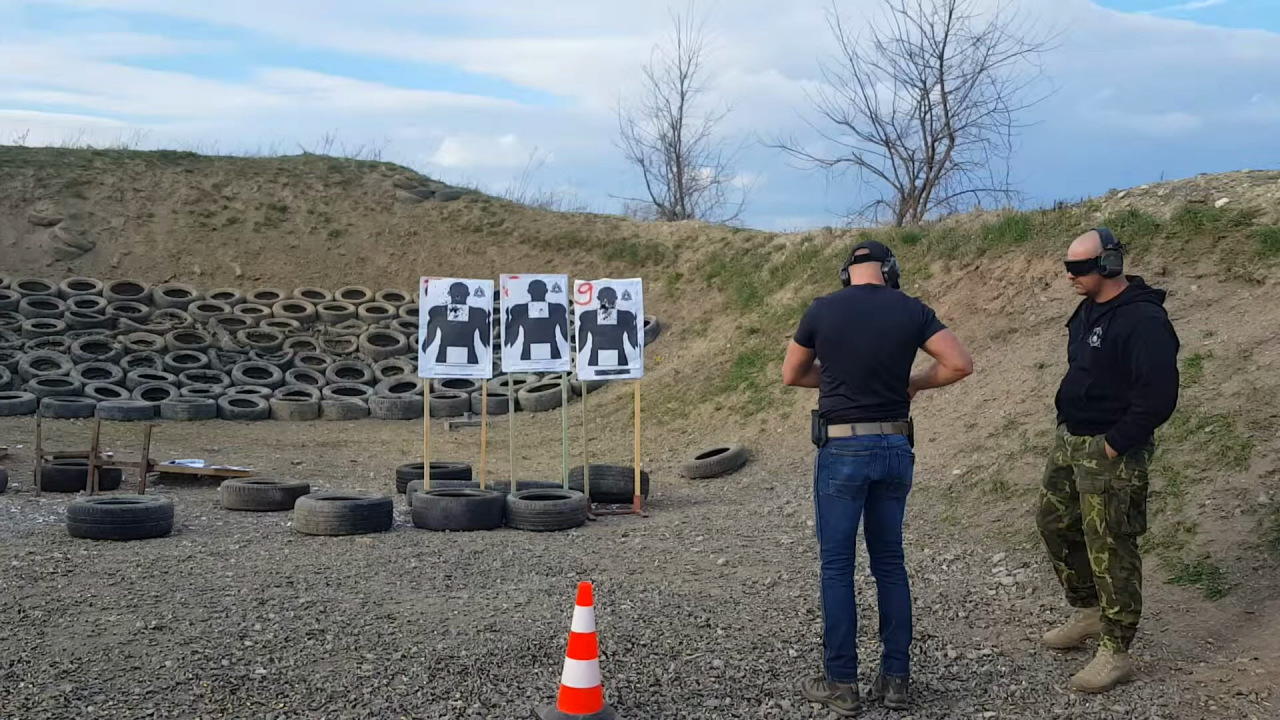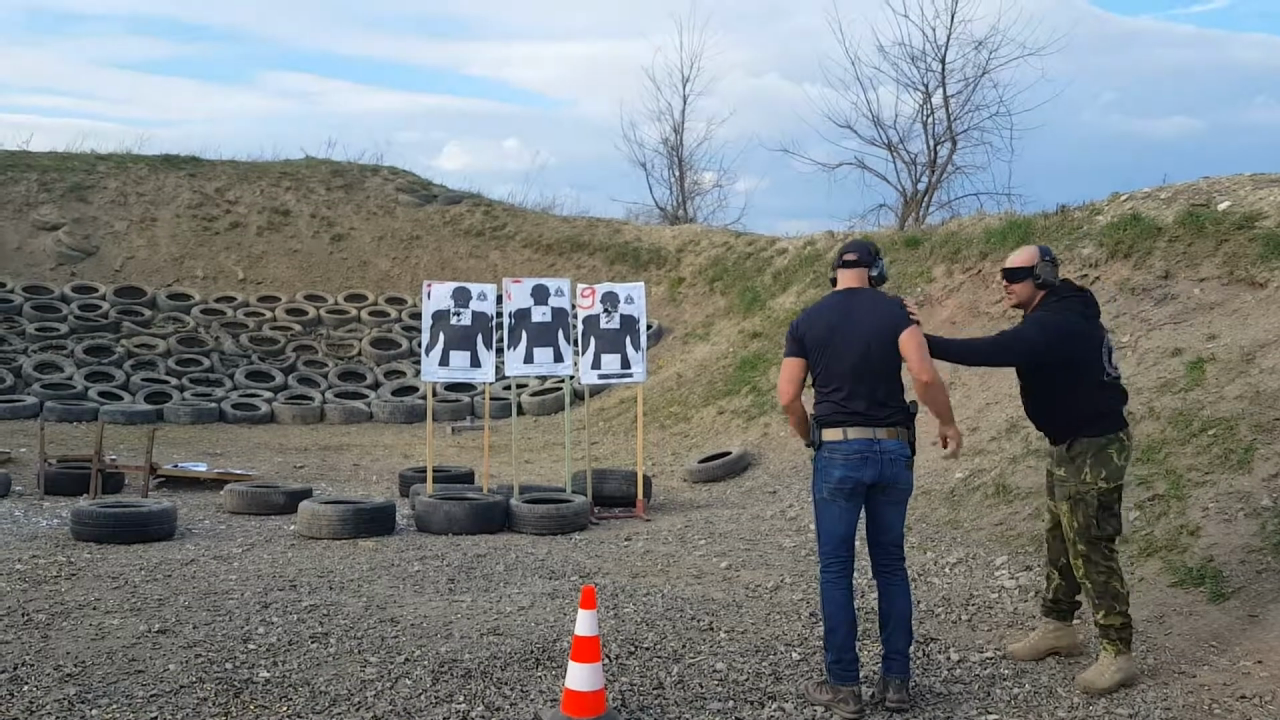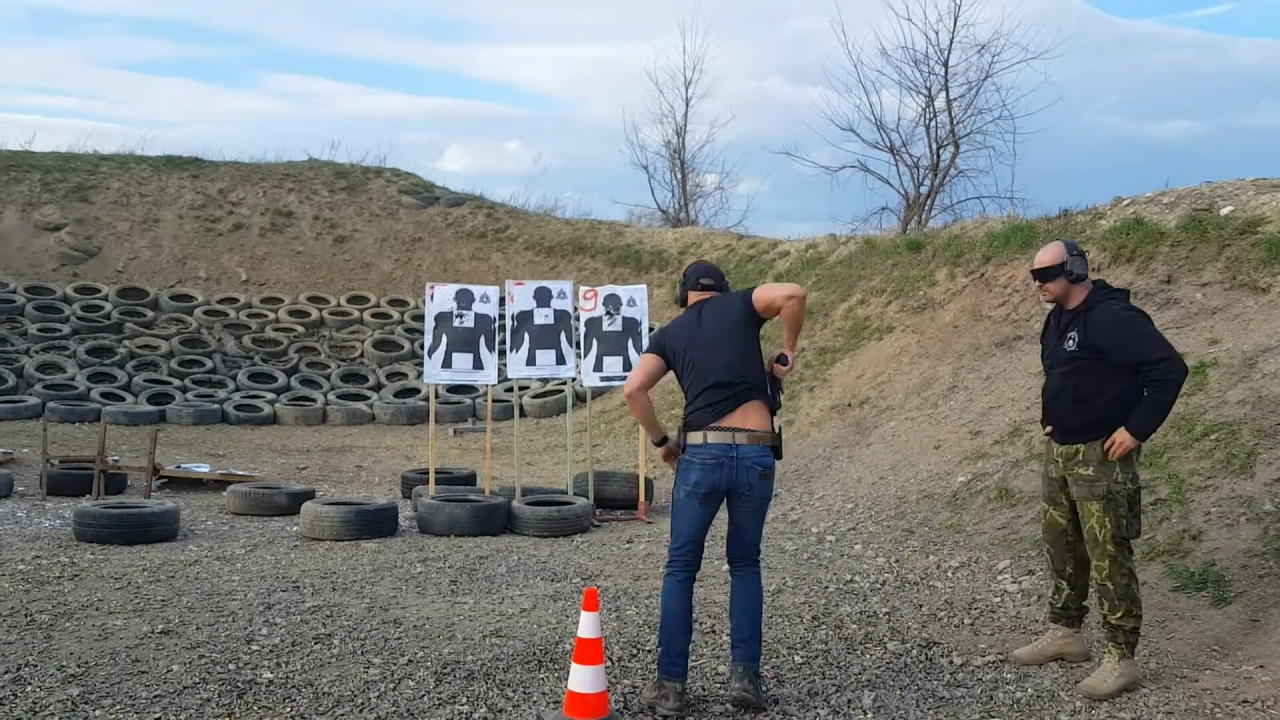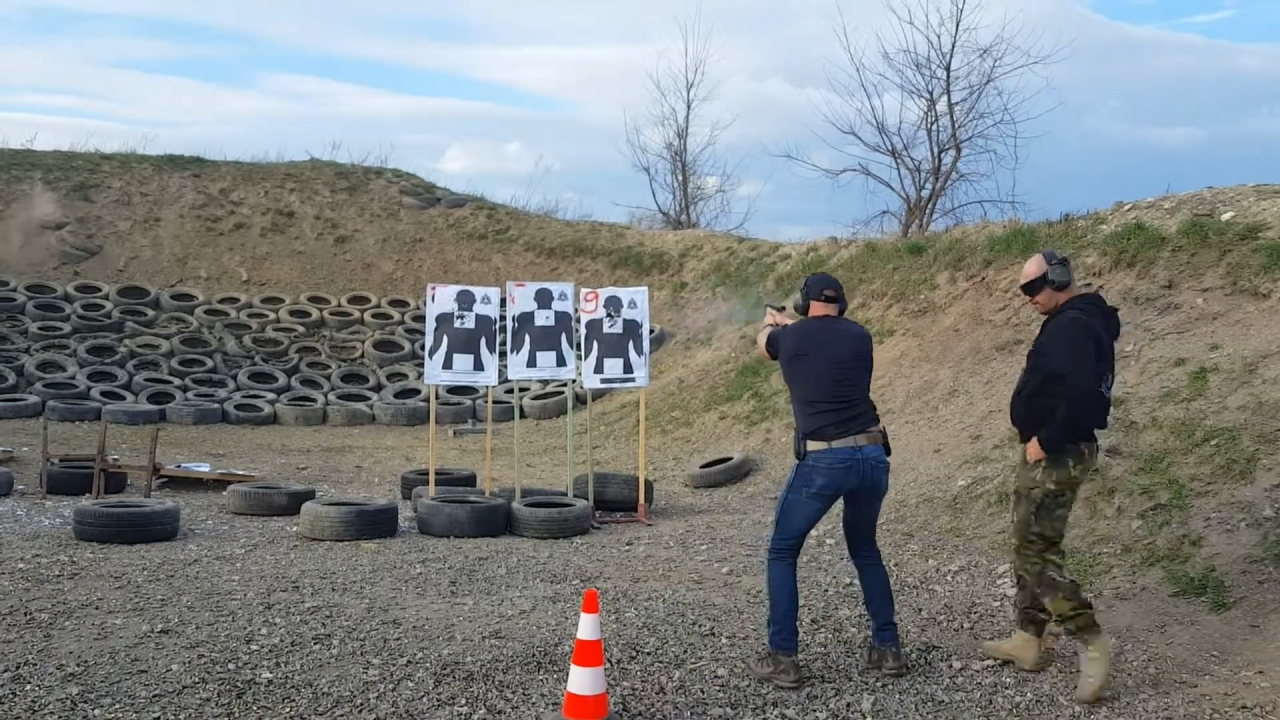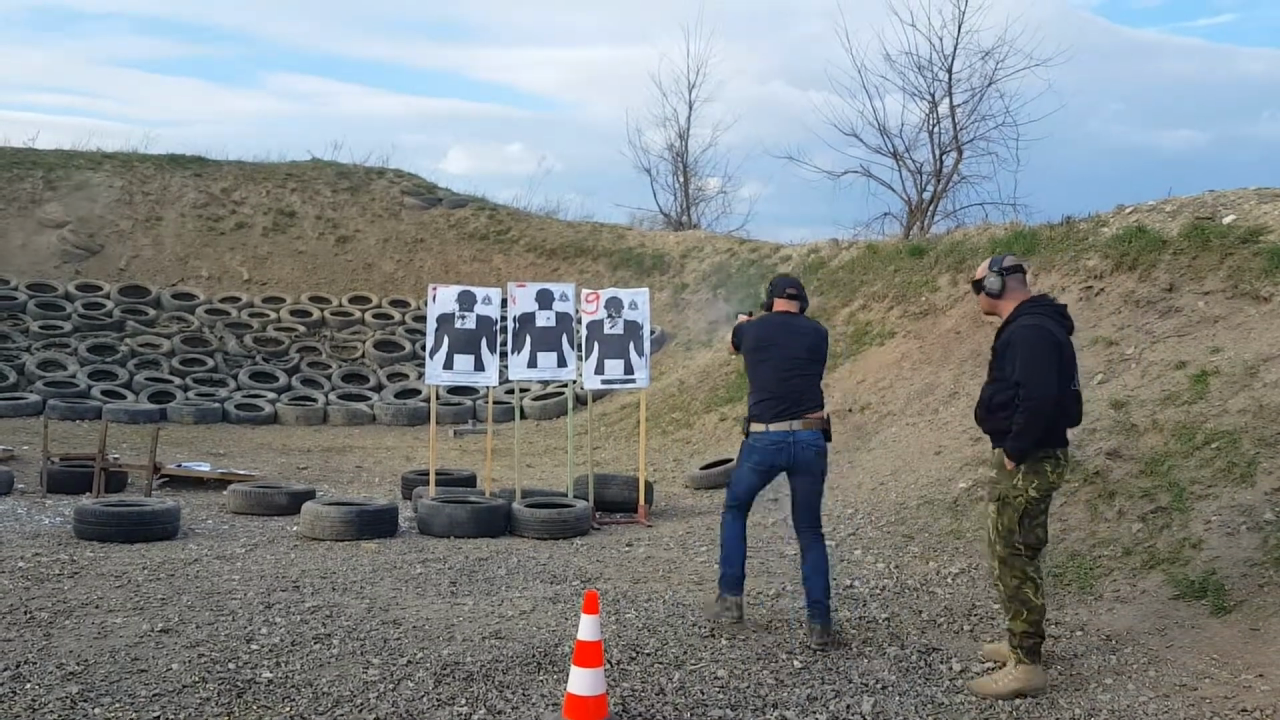
dt=1s
person 1, frame 1
left shoulder: (1144, 320)
right shoulder: (1089, 311)
left elbow: (1159, 397)
left wrist: (1115, 443)
left hip: (1112, 451)
right hip: (1069, 439)
left knee: (1111, 550)
right knee: (1055, 524)
left ankle: (1115, 653)
right ankle: (1088, 612)
person 1, frame 2
left shoulder: (1052, 325)
right shoulder: (1065, 311)
left elbow: (992, 349)
left wrist: (927, 343)
left hip: (1093, 451)
right hip: (1071, 446)
left knee: (1088, 551)
right knee: (1062, 542)
left ankle: (1117, 655)
right ankle: (1059, 626)
person 1, frame 3
left shoulder: (1113, 318)
right shoulder: (1058, 319)
left elbow: (1170, 369)
left wrist: (1137, 429)
left hip: (1101, 454)
right hip: (1059, 451)
left knee: (1108, 555)
right knee: (1060, 545)
left ankle: (1121, 659)
right ankle: (1064, 633)
person 1, frame 4
left shoulder: (1069, 328)
right shoulder: (1088, 324)
left elbow: (1076, 392)
left wrist: (1045, 441)
left hip: (1052, 456)
right hip: (1059, 451)
left knee: (1036, 549)
right knee: (1028, 545)
left ankle: (1092, 641)
right ankle: (1028, 638)
person 1, frame 5
left shoulder: (1028, 332)
right shoulder: (1035, 325)
left elbow: (1038, 401)
left wrist: (1015, 451)
left hip: (1026, 462)
right hip: (1036, 457)
left knee: (1012, 558)
right knee: (1021, 554)
left ankle: (1026, 666)
right ankle: (1022, 644)
person 2, frame 1
left shoulder: (822, 310)
right shoulder: (910, 310)
left elbow: (791, 375)
right elbow: (960, 363)
right wrist: (910, 383)
left hip: (843, 450)
right hip: (895, 448)
left knee: (837, 566)
right knee: (889, 562)
right ankle: (895, 677)
person 2, frame 2
left shoulder: (806, 322)
right shoulder: (891, 310)
left elbow: (789, 399)
right elbow: (925, 374)
left wrist: (812, 440)
right wrist: (947, 420)
left hip: (839, 453)
right hip: (893, 451)
left knee: (836, 569)
right knee: (890, 564)
right ankle: (895, 680)
person 2, frame 3
left shoulder: (668, 334)
right shoulder: (741, 305)
left elbow: (634, 390)
right elbow: (794, 294)
left wrist: (661, 439)
right wrist: (788, 350)
left hip: (700, 457)
right hip: (755, 455)
left knee: (681, 570)
right knee: (744, 565)
right ankle: (746, 672)
person 2, frame 4
left shoulder: (789, 338)
right shoulder: (860, 337)
left elbow: (763, 344)
left wrist: (772, 322)
left hip: (822, 461)
right hip: (872, 456)
left knee: (782, 554)
right knee: (864, 549)
left ankle: (783, 658)
right ankle: (887, 647)
person 2, frame 5
left shoulder: (750, 330)
right shoulder: (818, 333)
left elbow: (732, 345)
left hip: (764, 440)
right hip: (810, 439)
left knee: (734, 512)
right knee: (809, 531)
left ankle: (730, 597)
right ankle: (819, 625)
